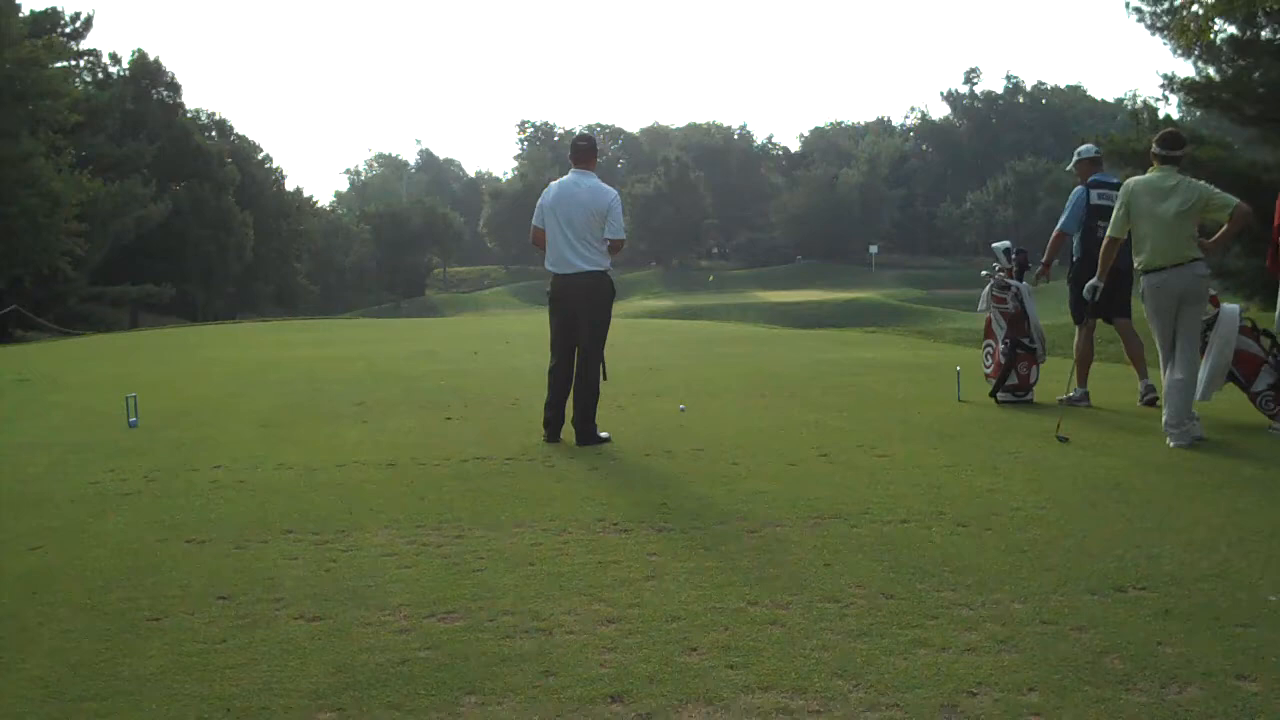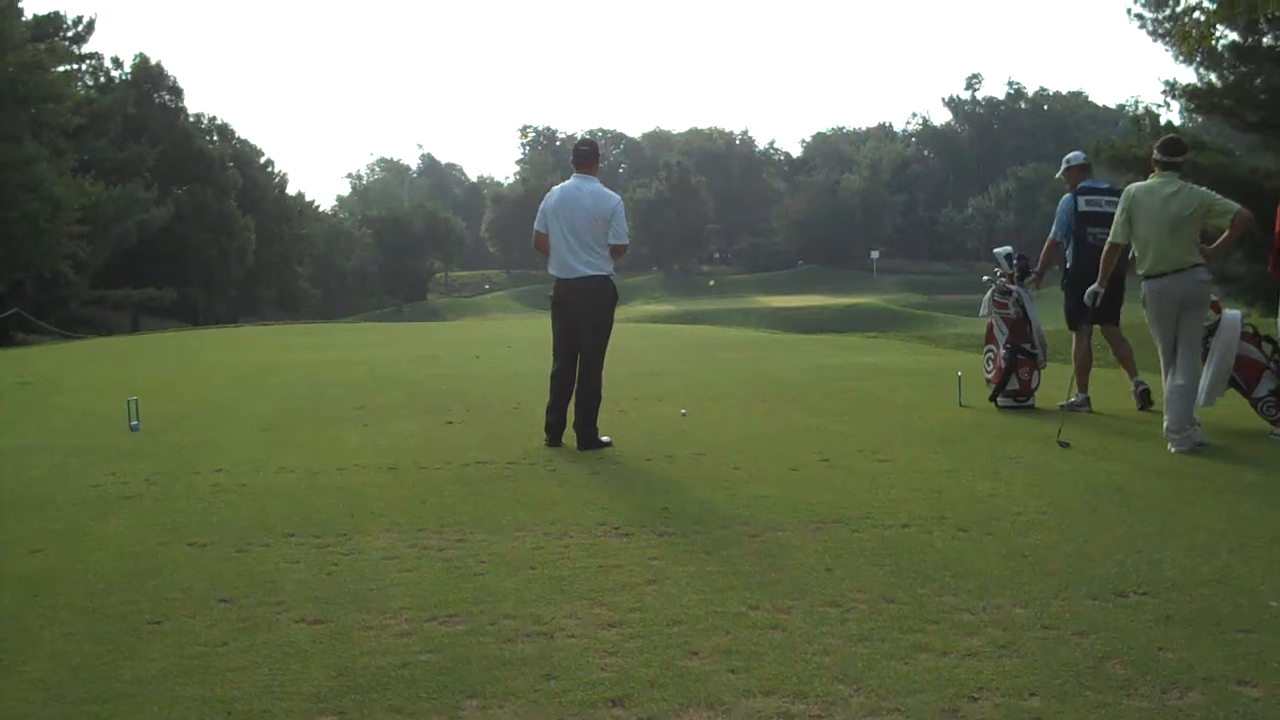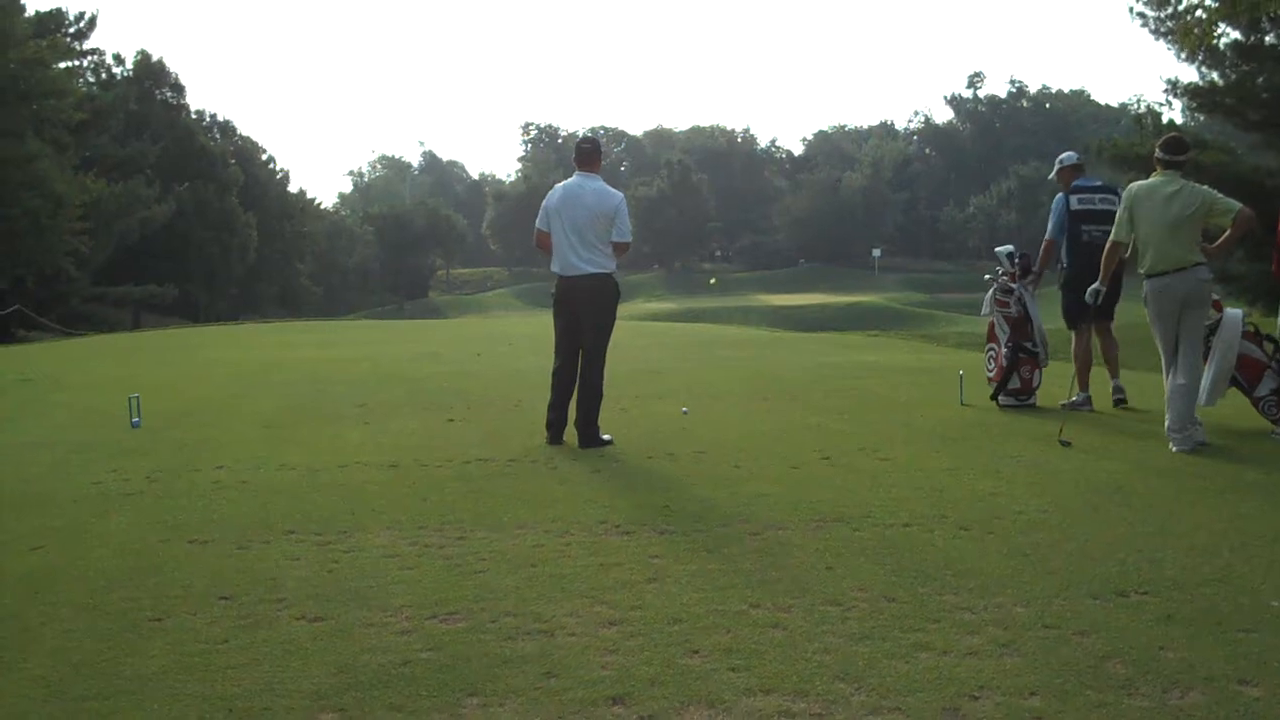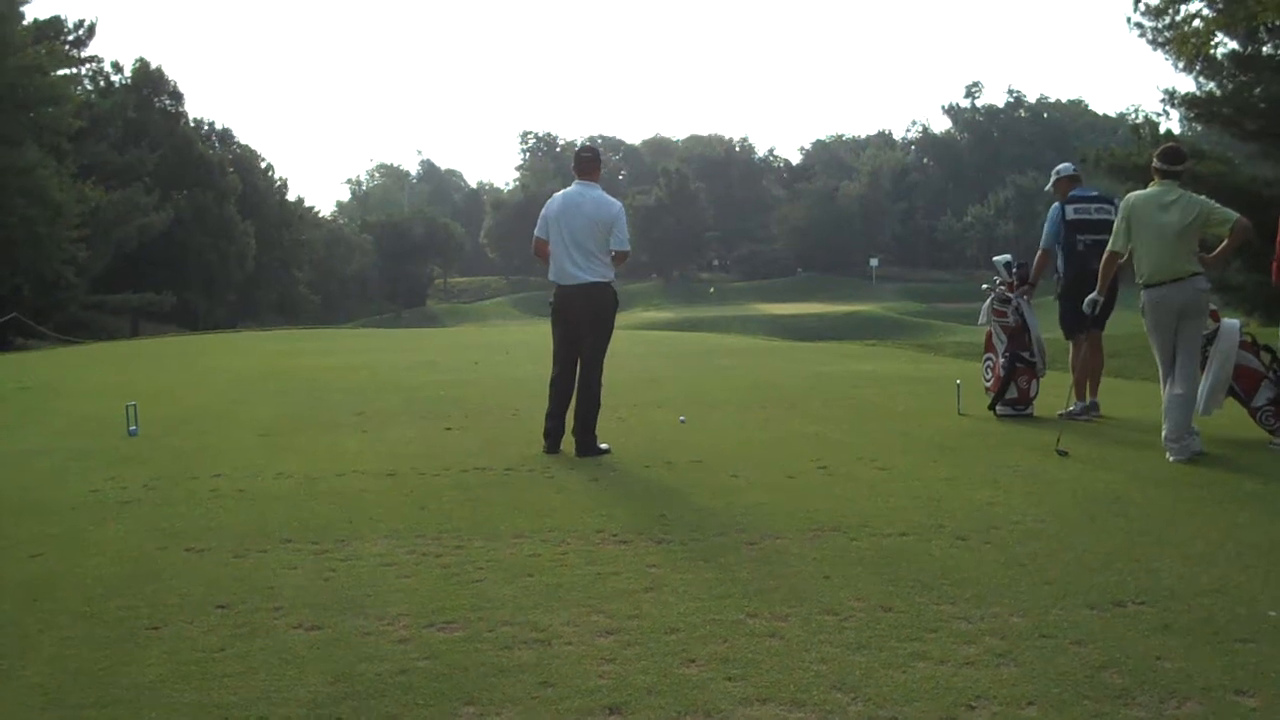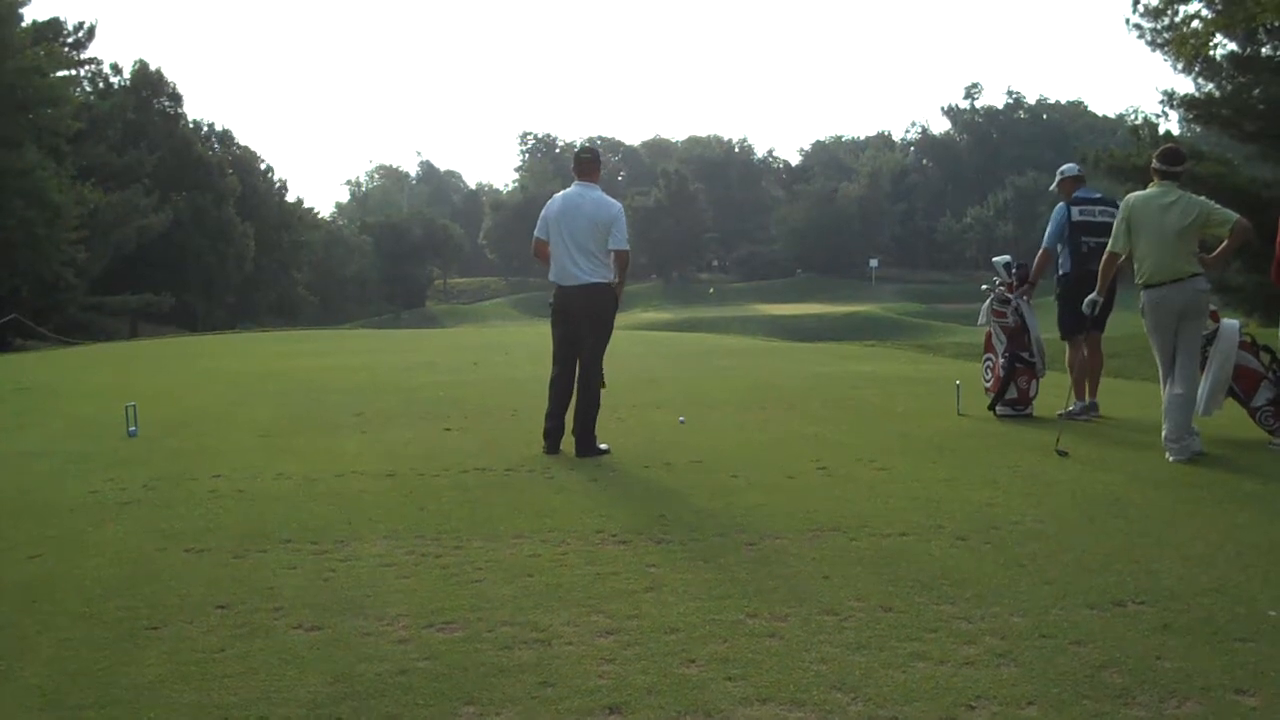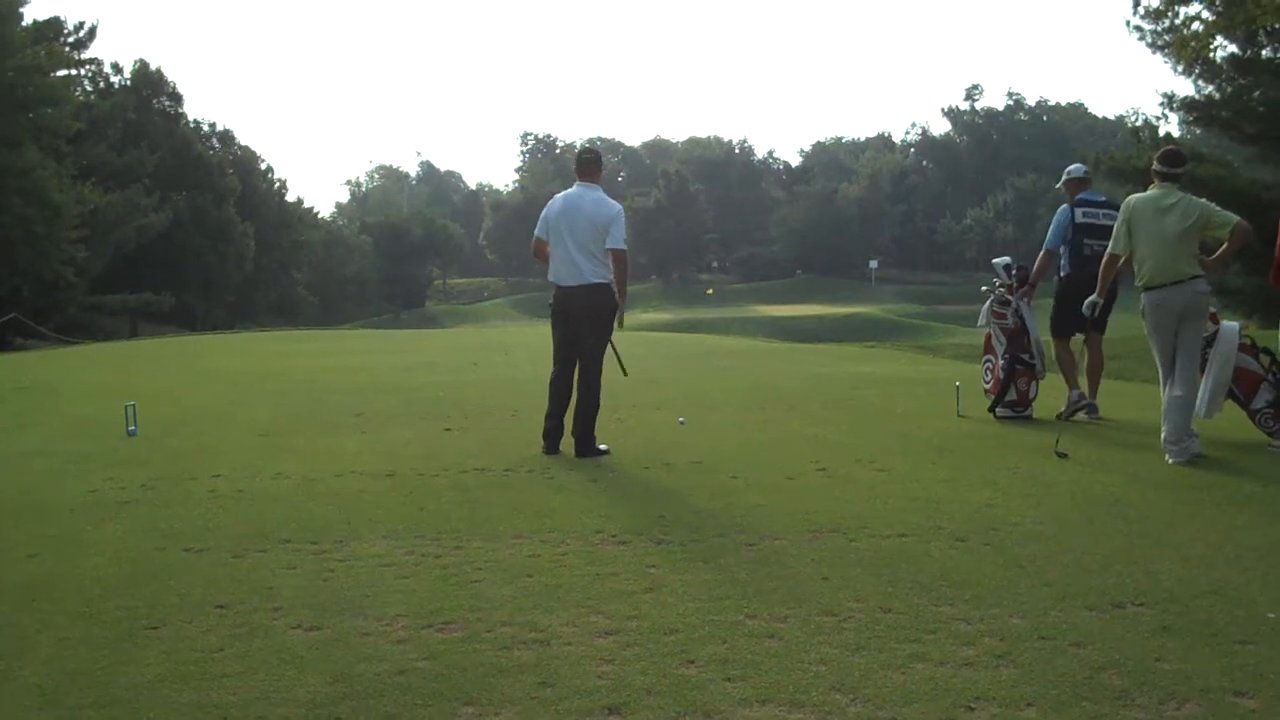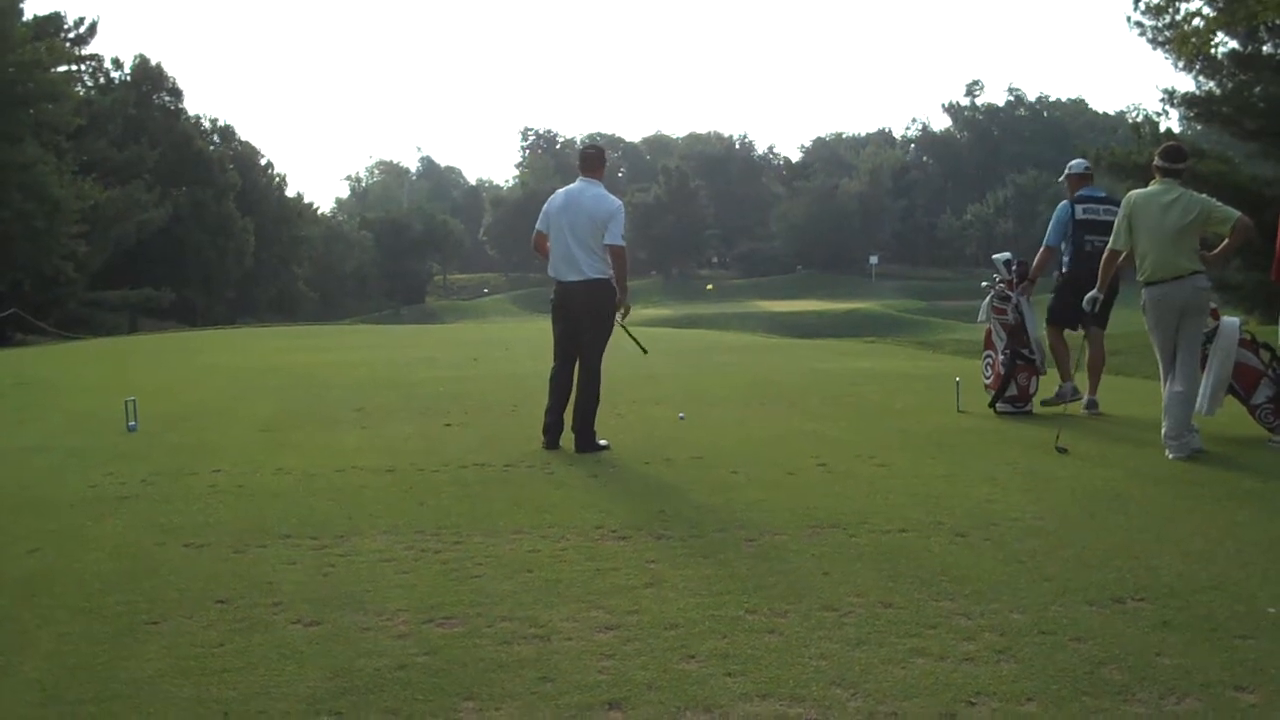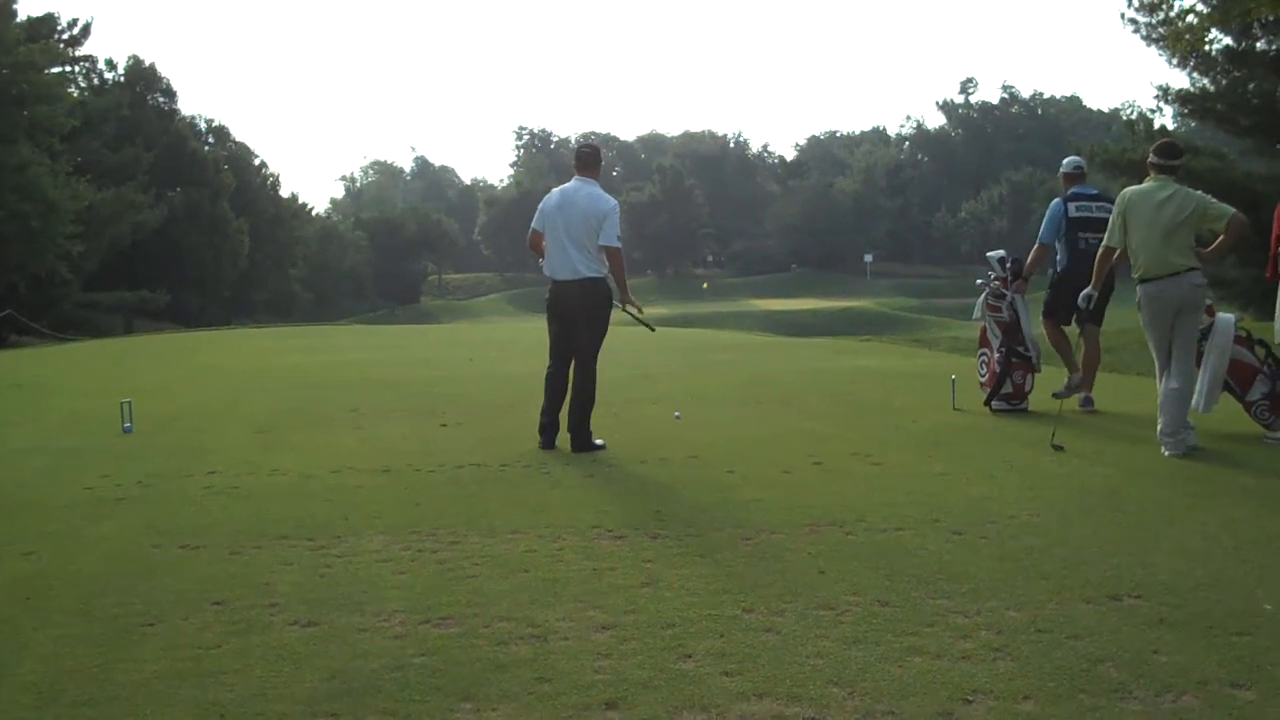
dt=0.2s
person 1, frame 1
left shoulder: (1131, 187)
right shoulder: (1195, 189)
left elbow: (1113, 239)
right elbow: (1243, 212)
left wrist: (1099, 279)
right wrist: (1213, 244)
left hip: (1155, 279)
right hip: (1192, 273)
left knee: (1169, 355)
right knee: (1187, 352)
left ankle: (1183, 420)
right ankle: (1178, 424)
person 1, frame 2
left shoulder: (1133, 193)
right shoulder: (1197, 195)
left elbow: (1115, 244)
right elbow: (1244, 218)
left wrist: (1100, 284)
right wrist: (1215, 250)
left hip: (1157, 285)
right hip: (1194, 279)
left knee: (1170, 360)
right knee: (1188, 358)
left ankle: (1183, 426)
right ankle: (1179, 430)
person 1, frame 3
left shoulder: (1135, 192)
right shoulder: (1198, 194)
left elbow: (1116, 243)
right elbow: (1246, 217)
left wrist: (1101, 283)
right wrist: (1216, 250)
left hip: (1158, 284)
right hip: (1195, 278)
left knee: (1171, 359)
right knee: (1189, 357)
left ankle: (1184, 425)
right ankle: (1180, 429)
person 1, frame 4
left shoulder: (1132, 201)
right shoulder: (1196, 204)
left elbow: (1114, 253)
right elbow: (1243, 227)
left wrist: (1099, 293)
right wrist: (1214, 259)
left hip: (1156, 294)
right hip: (1193, 288)
left knee: (1169, 369)
right knee: (1187, 367)
left ankle: (1182, 435)
right ankle: (1177, 439)
person 1, frame 5
left shoulder: (1132, 202)
right shoulder: (1196, 205)
left elbow: (1113, 253)
right elbow: (1243, 228)
left wrist: (1098, 293)
right wrist: (1214, 260)
left hip: (1156, 295)
right hip: (1193, 289)
left knee: (1169, 370)
right knee: (1186, 368)
left ankle: (1181, 435)
right ankle: (1177, 439)
person 1, frame 6
left shoulder: (1133, 204)
right shoulder: (1196, 207)
left elbow: (1114, 255)
right elbow: (1243, 230)
left wrist: (1099, 295)
right wrist: (1214, 262)
left hip: (1156, 296)
right hip: (1193, 290)
left knee: (1169, 372)
right knee: (1186, 370)
left ankle: (1181, 437)
right ankle: (1177, 441)
person 1, frame 7
left shoulder: (1133, 200)
right shoulder: (1197, 203)
left elbow: (1114, 251)
right elbow: (1245, 226)
left wrist: (1099, 290)
right wrist: (1215, 257)
left hip: (1156, 292)
right hip: (1194, 286)
left knee: (1169, 368)
right knee: (1187, 365)
left ankle: (1181, 433)
right ankle: (1177, 437)
person 1, frame 8
left shoulder: (1128, 197)
right shoulder: (1192, 199)
left elbow: (1109, 248)
right elbow: (1240, 223)
left wrist: (1094, 287)
right wrist: (1211, 253)
left hip: (1152, 288)
right hip: (1189, 282)
left knee: (1165, 365)
right knee: (1182, 362)
left ankle: (1177, 430)
right ankle: (1173, 434)
person 2, frame 1
left shoulder: (550, 191)
right shoulder: (608, 195)
left elbow: (536, 238)
right elbow: (617, 244)
left hip: (561, 282)
right hip: (594, 283)
left knee: (560, 356)
right knee: (589, 358)
left ankle: (552, 427)
right ankle: (585, 430)
person 2, frame 2
left shoulder: (553, 196)
right shoulder: (611, 200)
left elbow: (539, 243)
right elbow: (619, 249)
left hip: (563, 287)
right hip: (597, 288)
left knee: (562, 360)
right knee: (591, 362)
left ankle: (554, 431)
right ankle: (586, 435)
person 2, frame 3
left shoulder: (555, 194)
right shoulder: (614, 198)
left elbow: (541, 240)
right elbow: (622, 246)
left hip: (565, 285)
right hip: (599, 286)
left knee: (564, 358)
right knee: (592, 360)
left ankle: (555, 430)
right ankle: (587, 433)
person 2, frame 4
left shoulder: (554, 202)
right shoulder: (612, 207)
left elbow: (539, 248)
right elbow: (621, 255)
left hip: (564, 293)
right hip: (597, 294)
left knee: (562, 366)
right knee: (590, 369)
left ankle: (552, 438)
right ankle: (585, 441)
person 2, frame 5
left shoulder: (554, 203)
right shoulder: (611, 208)
left elbow: (538, 250)
right elbow: (621, 255)
right wrist: (618, 284)
left hip: (564, 294)
right hip: (597, 295)
left knee: (561, 366)
right knee: (590, 369)
left ankle: (552, 439)
right ankle: (584, 441)
person 2, frame 6
left shoulder: (555, 203)
right shoulder: (611, 209)
left elbow: (538, 249)
right elbow: (618, 255)
right wrist: (622, 297)
left hip: (563, 295)
right hip: (597, 295)
left knee: (561, 367)
right knee: (590, 370)
left ankle: (552, 439)
right ankle: (584, 442)
person 2, frame 7
left shoulder: (556, 198)
right shoulder: (611, 204)
left elbow: (538, 243)
right elbow: (616, 251)
right wrist: (623, 293)
left hip: (564, 289)
right hip: (596, 291)
left knee: (562, 362)
right knee: (590, 365)
left ankle: (551, 434)
right ankle: (584, 437)
person 2, frame 8
left shoulder: (552, 197)
right shoulder: (606, 204)
left elbow: (534, 242)
right elbow: (612, 252)
right wrist: (624, 292)
left hip: (559, 289)
right hip: (591, 290)
left knee: (557, 362)
right knee: (585, 364)
left ankle: (548, 434)
right ankle: (580, 437)
person 3, frame 1
left shoulder: (1083, 191)
left elbow: (1062, 232)
left wrist: (1045, 264)
left hip: (1089, 267)
right hip: (1121, 267)
left knee: (1084, 328)
right knee: (1125, 327)
left ankle: (1081, 391)
right ankle: (1146, 384)
person 3, frame 2
left shoulder: (1072, 199)
right shoulder: (1119, 197)
left elbow: (1054, 241)
left wrist: (1039, 272)
left hip: (1082, 274)
right hip: (1114, 273)
left knee: (1082, 333)
right knee: (1112, 331)
left ankle: (1082, 396)
right ankle: (1137, 382)
person 3, frame 3
left shoulder: (1065, 198)
right shoulder: (1115, 195)
left elbow: (1051, 241)
left wrist: (1037, 274)
right wrist: (1118, 261)
left hip: (1079, 272)
right hip: (1111, 271)
left knee: (1081, 331)
right knee: (1104, 328)
left ankle: (1083, 395)
right ankle: (1116, 385)
person 3, frame 4
left shoulder: (1061, 208)
right shoulder: (1111, 205)
left elbow: (1045, 251)
left wrist: (1031, 284)
left hip: (1075, 281)
right hip: (1106, 281)
left knee: (1078, 342)
right knee: (1095, 340)
left ankle: (1081, 404)
right ankle: (1093, 400)
person 3, frame 5
left shoulder: (1065, 208)
right shoulder: (1113, 208)
left elbow: (1047, 251)
left wrist: (1031, 283)
left hip: (1075, 282)
right hip: (1105, 282)
left knee: (1074, 342)
right knee: (1094, 340)
left ankle: (1080, 403)
right ankle: (1092, 401)
person 3, frame 6
left shoulder: (1069, 210)
right shoulder: (1116, 212)
left elbow: (1048, 252)
left wrist: (1031, 285)
left hip: (1074, 283)
right hip: (1105, 285)
left knee: (1060, 339)
right knee: (1094, 342)
left ankle: (1075, 392)
right ankle: (1092, 402)
person 3, frame 7
left shoulder: (1068, 206)
right shoulder: (1116, 207)
left elbow: (1048, 248)
left wrist: (1031, 280)
left hip: (1075, 278)
right hip: (1107, 280)
left knee: (1054, 327)
right knee: (1095, 337)
left ankle: (1067, 386)
right ankle: (1092, 397)
person 3, frame 8
left shoulder: (1061, 204)
right shoulder: (1109, 204)
left elbow: (1042, 246)
left wrist: (1025, 278)
left hip: (1071, 275)
right hip: (1102, 277)
left knee: (1051, 321)
right knee: (1091, 332)
left ankle: (1076, 375)
right ankle: (1086, 394)
